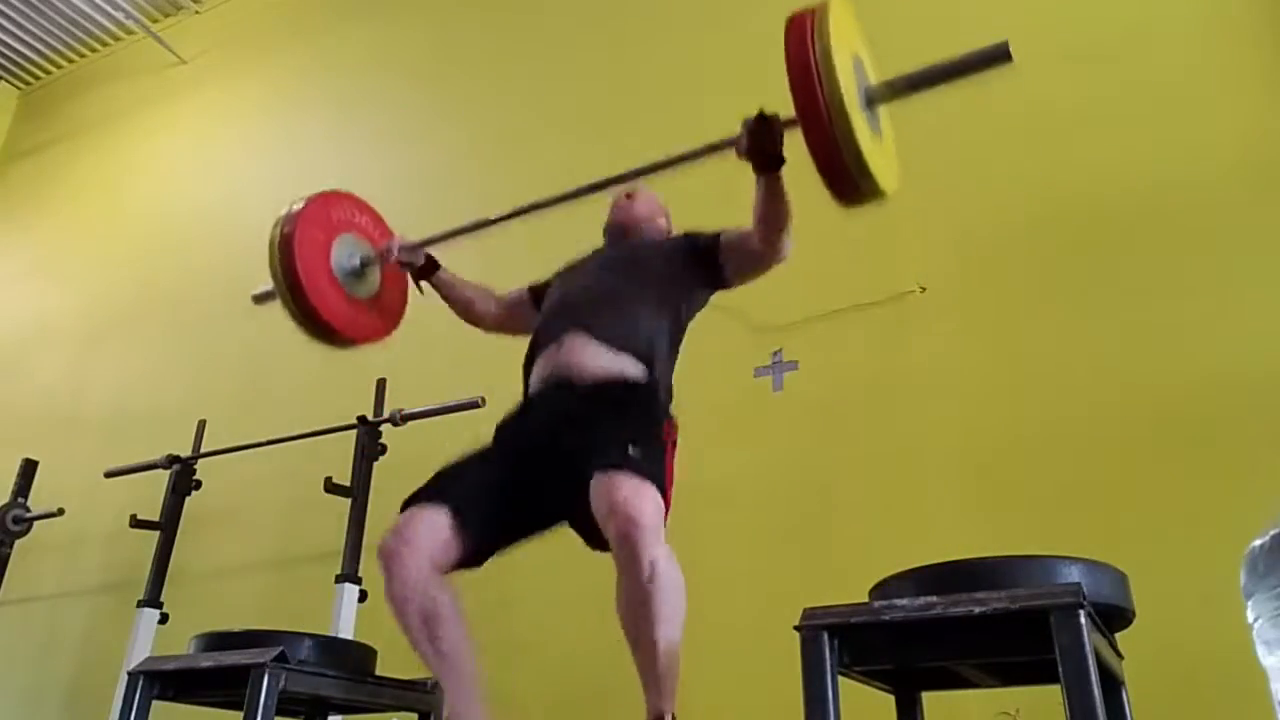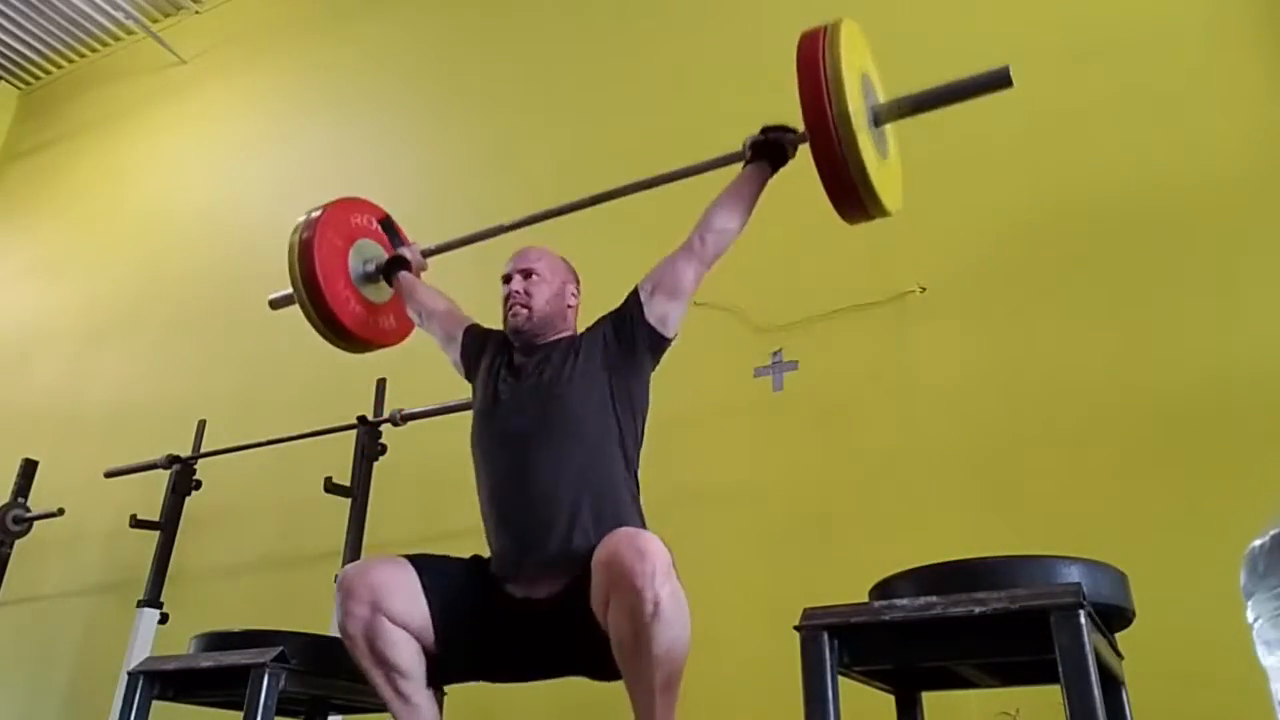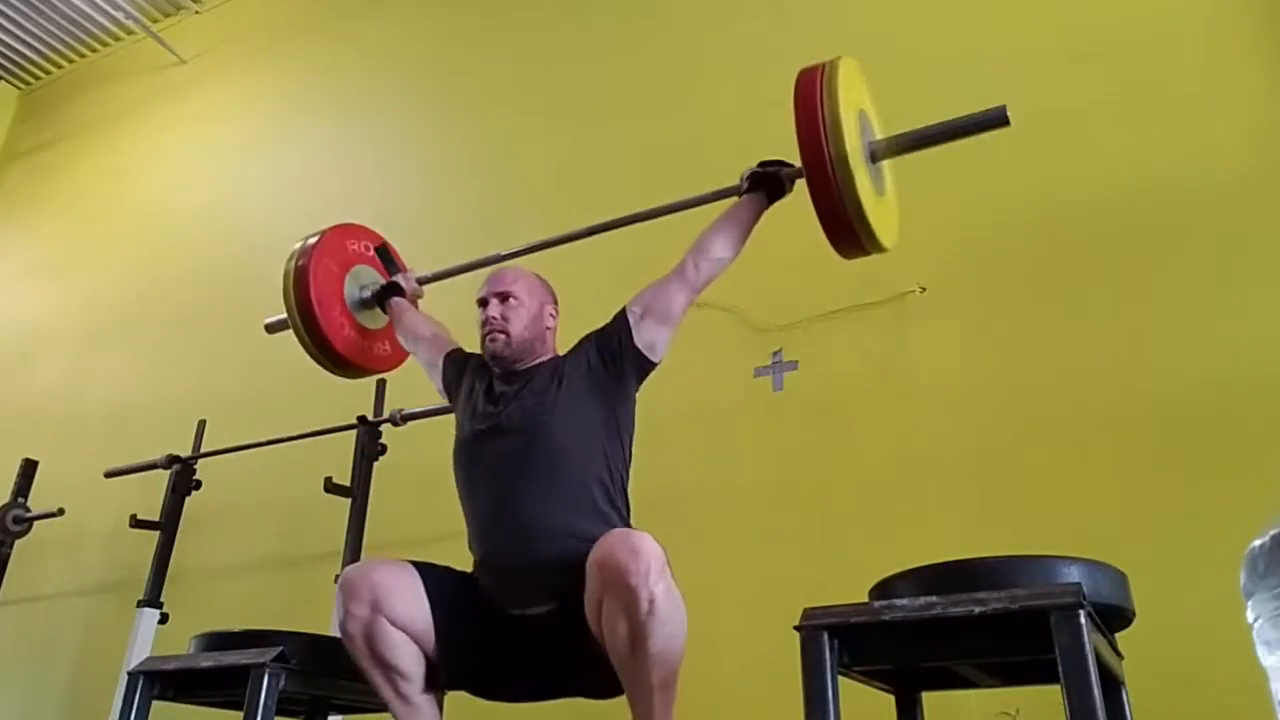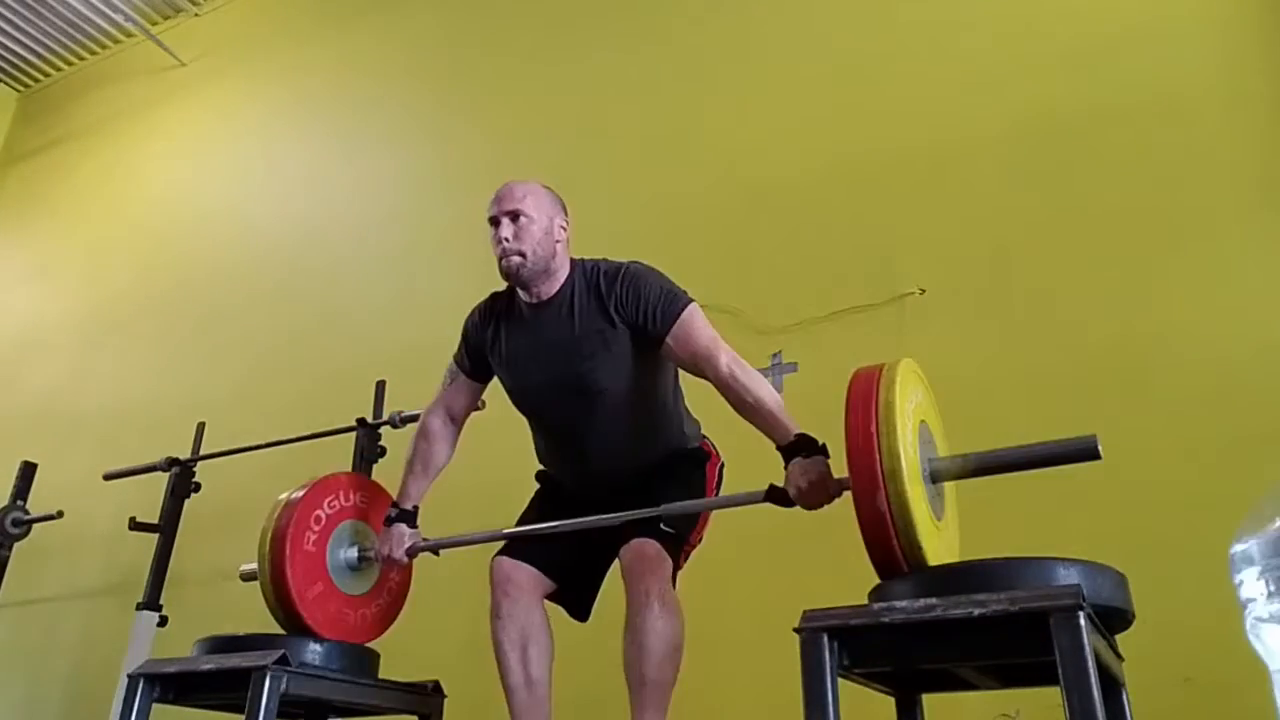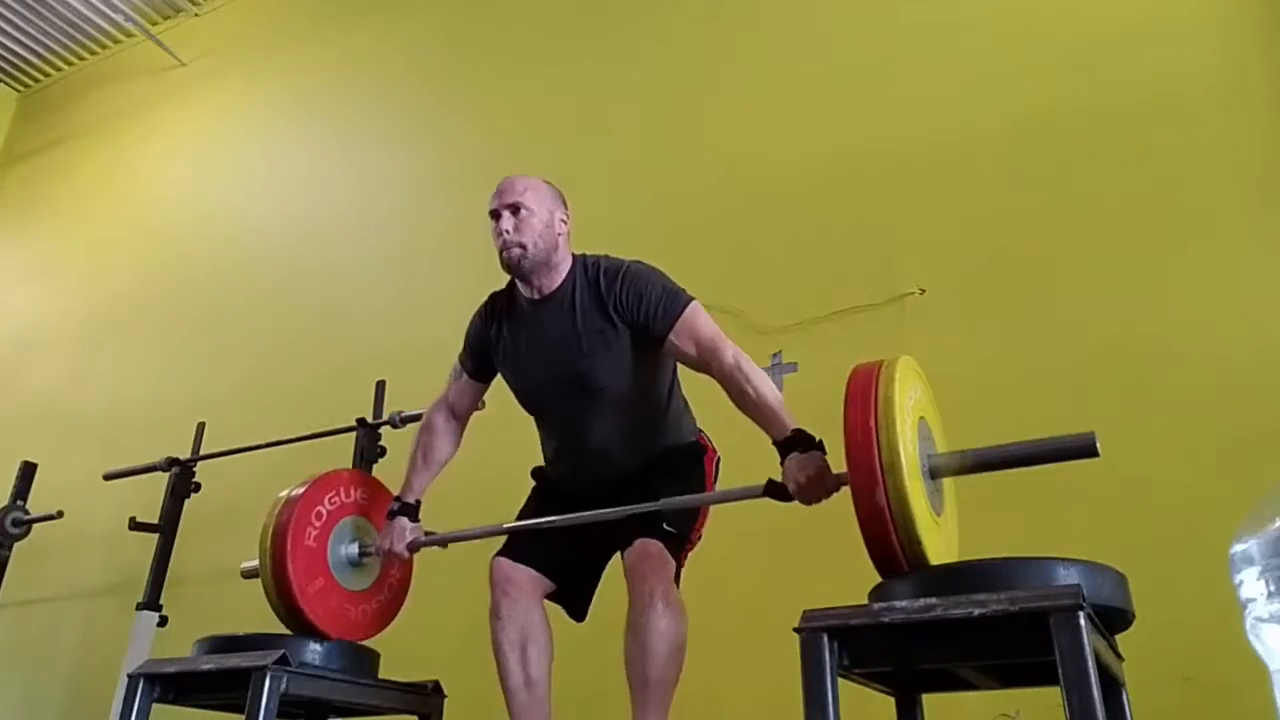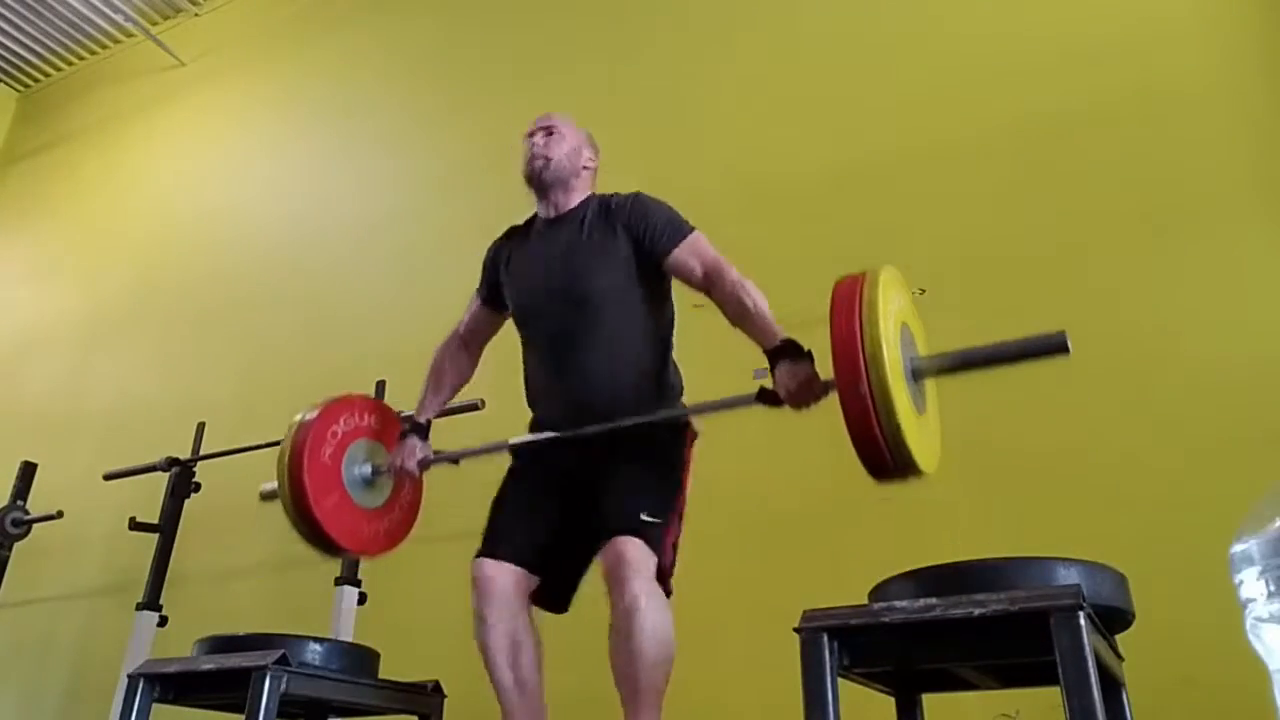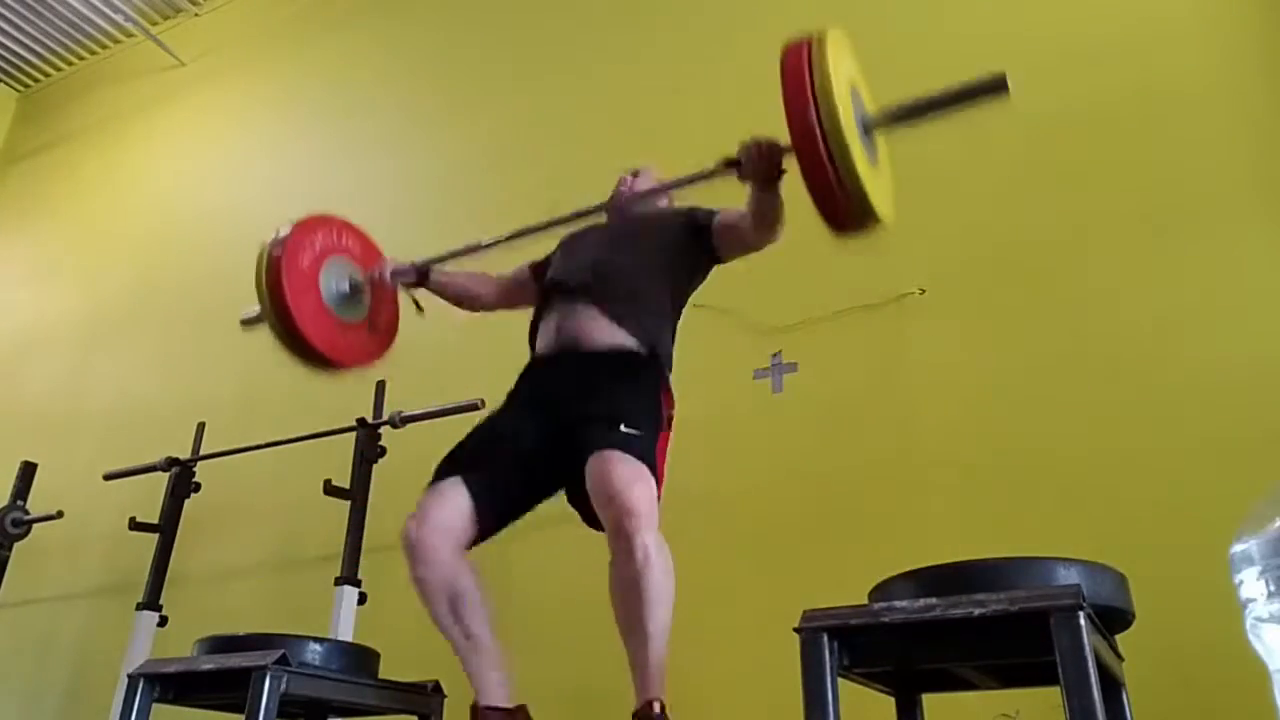
dt=0.3s
person 1, frame 1
left shoulder: (680, 255)
right shoulder: (572, 276)
left elbow: (766, 248)
right elbow: (494, 310)
left wrist: (768, 167)
right wrist: (425, 270)
left hip: (618, 406)
right hip: (534, 420)
left knee: (635, 523)
right knee: (409, 545)
person 1, frame 2
left shoulder: (614, 348)
right shoulder: (490, 359)
left elbow: (699, 250)
right elbow: (437, 317)
left wrist: (760, 165)
left hip: (606, 604)
right hip: (506, 604)
left knee: (637, 561)
right knee: (364, 589)
person 1, frame 3
left shoulder: (598, 368)
right shoulder: (470, 381)
left elbow: (688, 277)
right elbow: (423, 338)
left wrist: (759, 196)
left hip: (597, 620)
right hip: (499, 622)
left knee: (631, 559)
right knee: (363, 588)
person 1, frame 4
left shoulder: (623, 287)
right shoulder: (488, 324)
left elbow: (719, 363)
right elbow: (444, 416)
left wrist: (799, 449)
right wrist: (403, 513)
left hip: (666, 470)
right hip: (573, 485)
left knee: (644, 568)
right knee: (511, 578)
person 1, frame 5
left shoulder: (622, 285)
right shoulder: (493, 320)
left elbow: (721, 358)
right elbow: (448, 414)
left wrist: (794, 446)
right wrist: (405, 509)
left hip: (664, 467)
right hip: (573, 481)
left knee: (649, 570)
right knee: (510, 578)
person 1, frame 6
left shoulder: (630, 216)
right shoulder: (508, 251)
left elbow: (717, 276)
right elbow: (464, 341)
left wrist: (783, 353)
right wrist: (418, 427)
left hip: (643, 431)
right hip: (554, 443)
left knee: (630, 567)
right knee: (494, 580)
person 1, frame 7
left shoulder: (679, 228)
right shoulder: (577, 244)
left elbow: (757, 229)
right elbow: (496, 289)
left wrist: (766, 179)
right wrist: (421, 276)
left hip: (623, 377)
right hip: (539, 394)
left knee: (629, 511)
right knee: (431, 534)
